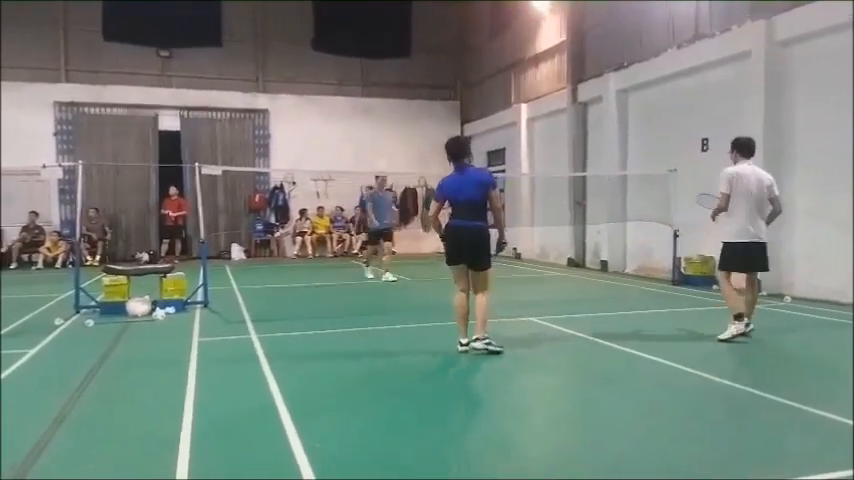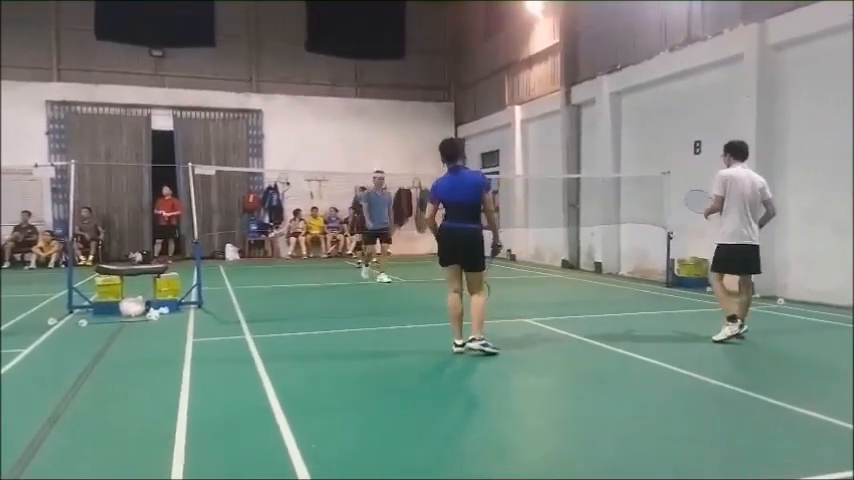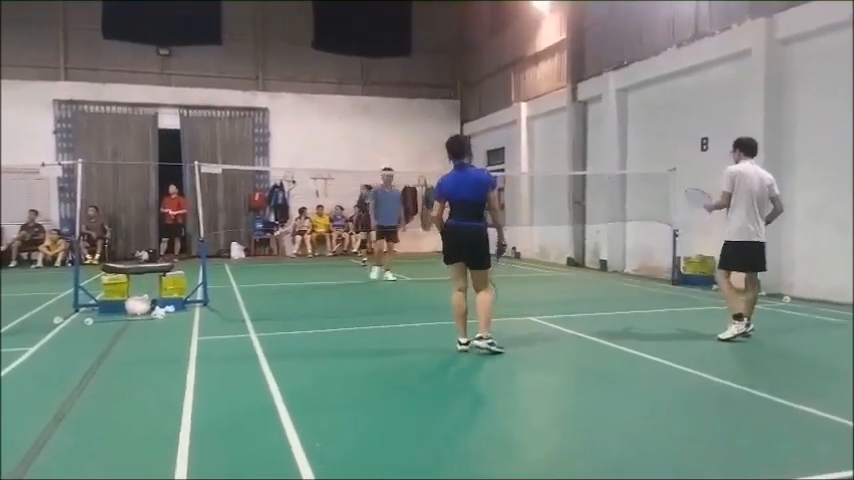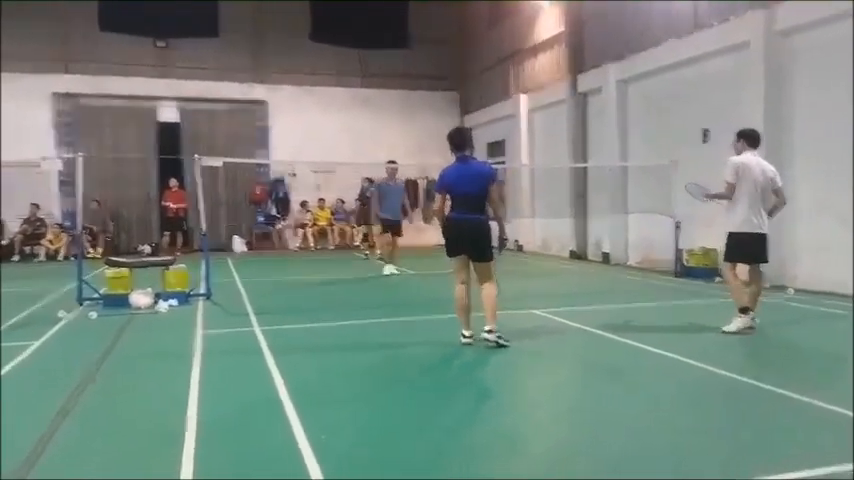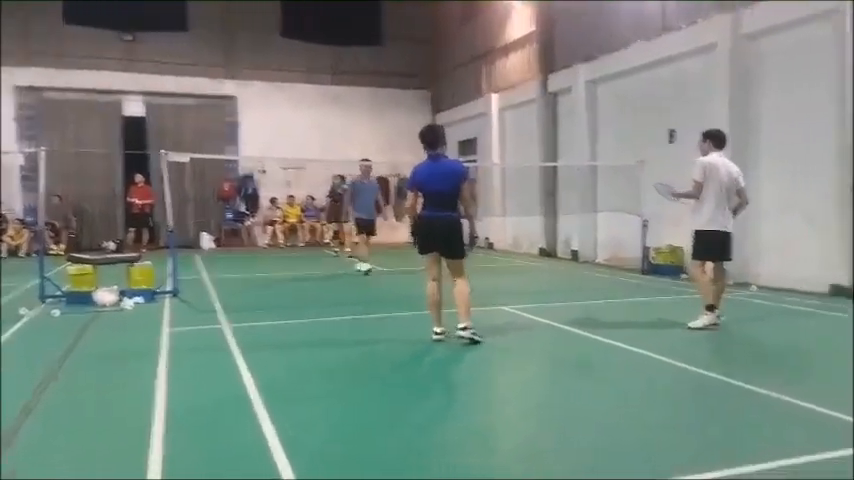
dt=0.1s
person 1, frame 1
left shoulder: (446, 183)
right shoulder: (485, 176)
left elbow: (433, 215)
right elbow: (497, 209)
left wrist: (443, 236)
right wrist: (501, 236)
left hip: (455, 234)
right hip: (478, 234)
left knee: (461, 289)
right knee: (481, 290)
left ankle: (463, 339)
right ankle: (480, 336)
person 1, frame 2
left shoulder: (439, 184)
right shoulder: (479, 179)
left elbow: (429, 218)
right elbow: (490, 212)
left wrist: (440, 237)
right wrist: (496, 239)
left hip: (448, 236)
right hip: (471, 236)
left knee: (454, 290)
right knee: (477, 291)
left ankle: (458, 340)
right ankle: (476, 337)
person 1, frame 3
left shoulder: (445, 182)
right shoulder: (484, 177)
left elbow: (437, 216)
right elbow: (494, 210)
right wrist: (501, 237)
left hip: (453, 234)
right hip: (476, 234)
left knee: (459, 289)
right knee: (483, 289)
left ankle: (462, 339)
right ankle: (483, 335)
person 1, frame 4
left shoulder: (446, 174)
right shoulder: (486, 169)
left elbow: (438, 209)
right elbow: (495, 204)
left wrist: (447, 230)
right wrist: (502, 231)
left hip: (455, 227)
right hip: (478, 227)
left knee: (461, 281)
right knee: (487, 281)
left ankle: (466, 332)
right ankle: (490, 328)
person 1, frame 5
left shoulder: (418, 171)
right shoulder: (457, 168)
left elbow: (411, 206)
right elbow: (467, 203)
left wrist: (415, 230)
right wrist: (472, 230)
left hip: (427, 225)
right hip: (450, 225)
left knee: (433, 278)
right knee: (459, 278)
left ankle: (437, 328)
right ankle: (464, 324)
person 2, frame 1
left shoulder: (730, 172)
right shoulder: (766, 176)
left elbow: (724, 204)
right elbow: (777, 208)
left wrist: (714, 212)
left hip: (736, 236)
right hip: (758, 237)
left knee: (724, 277)
right knee: (752, 279)
left ankle: (739, 320)
right ankle: (746, 320)
person 2, frame 2
left shoulder: (724, 175)
right shoulder: (758, 180)
left elbow: (717, 206)
right elbow: (771, 211)
left wrist: (707, 211)
left hip: (730, 238)
right hip: (751, 240)
left knee: (716, 278)
right knee: (745, 282)
left ankle: (732, 321)
right ankle: (740, 323)
person 2, frame 3
left shoulder: (733, 171)
right shoulder: (766, 176)
left elbow: (725, 202)
right elbow: (778, 207)
left wrist: (712, 206)
left hip: (737, 235)
right hip: (757, 236)
left knee: (723, 276)
right knee: (752, 279)
left ankle: (739, 320)
right ankle: (746, 322)
person 2, frame 4
left shoulder: (736, 162)
right shoulder: (768, 168)
left elbow: (729, 193)
right elbow: (781, 200)
left wrist: (712, 195)
left hip: (740, 227)
right hip: (760, 228)
left knee: (728, 268)
right knee: (755, 271)
left ankle: (744, 314)
right ankle: (749, 315)
person 2, frame 5
left shoulder: (703, 162)
right shoulder: (733, 168)
left elbow: (696, 192)
right elbow: (743, 200)
left wrist: (679, 194)
left hip: (706, 224)
right hip: (724, 225)
left knee: (697, 267)
right knee: (718, 268)
left ankle: (710, 312)
right ankle: (713, 310)
